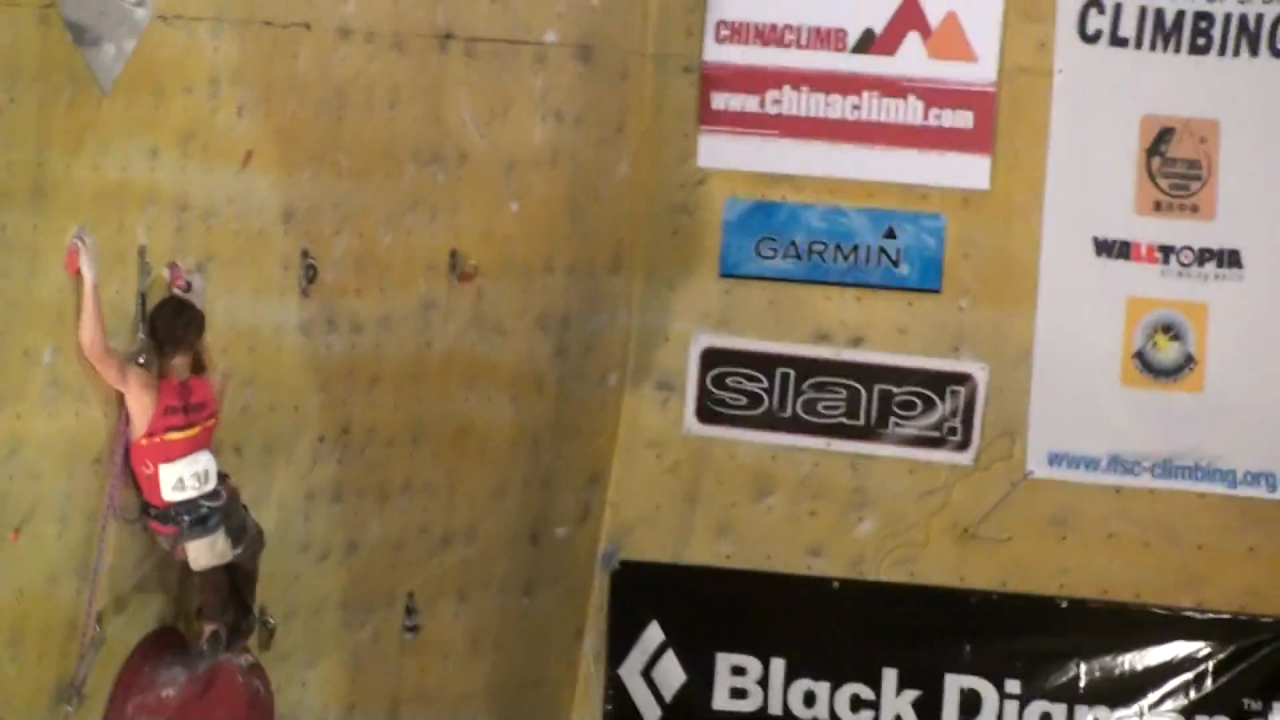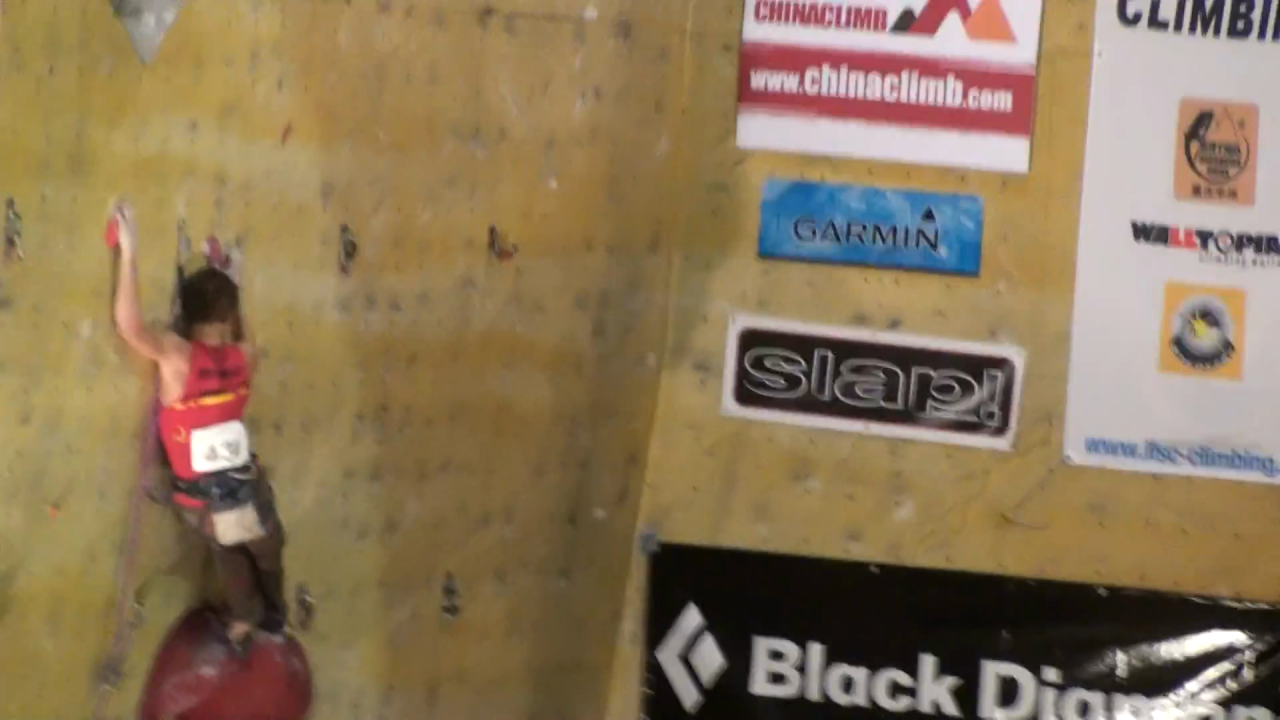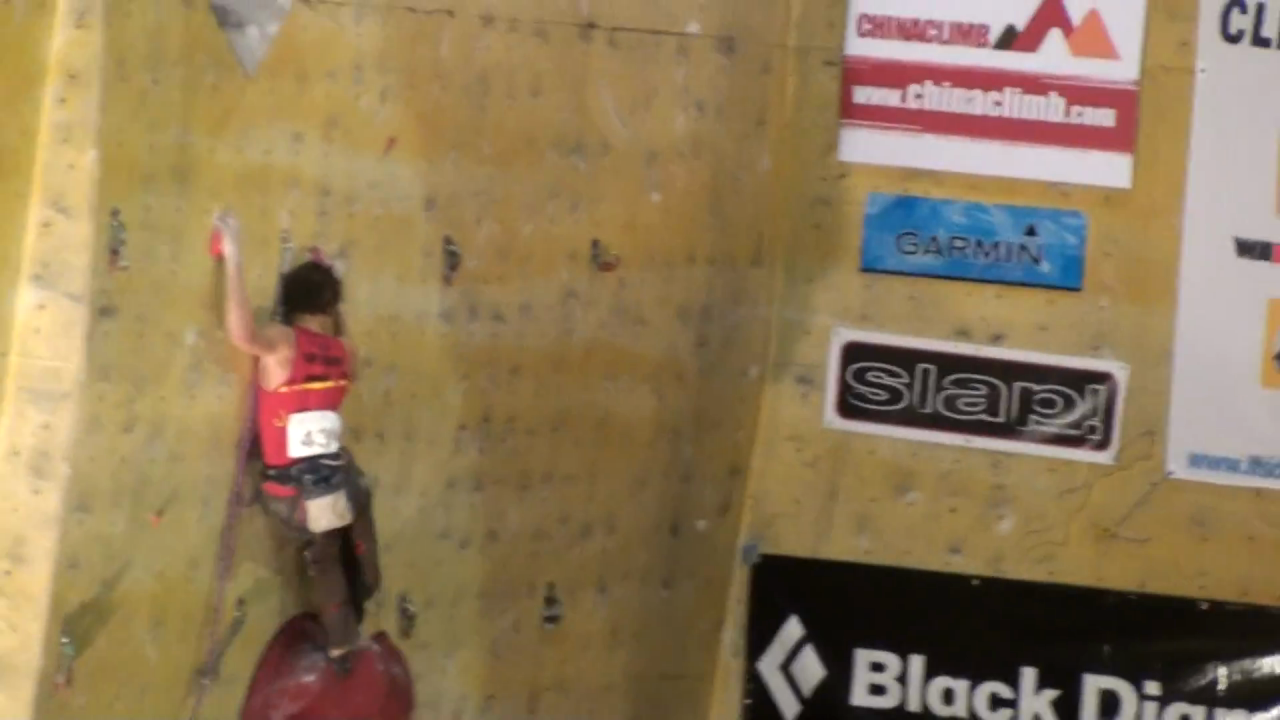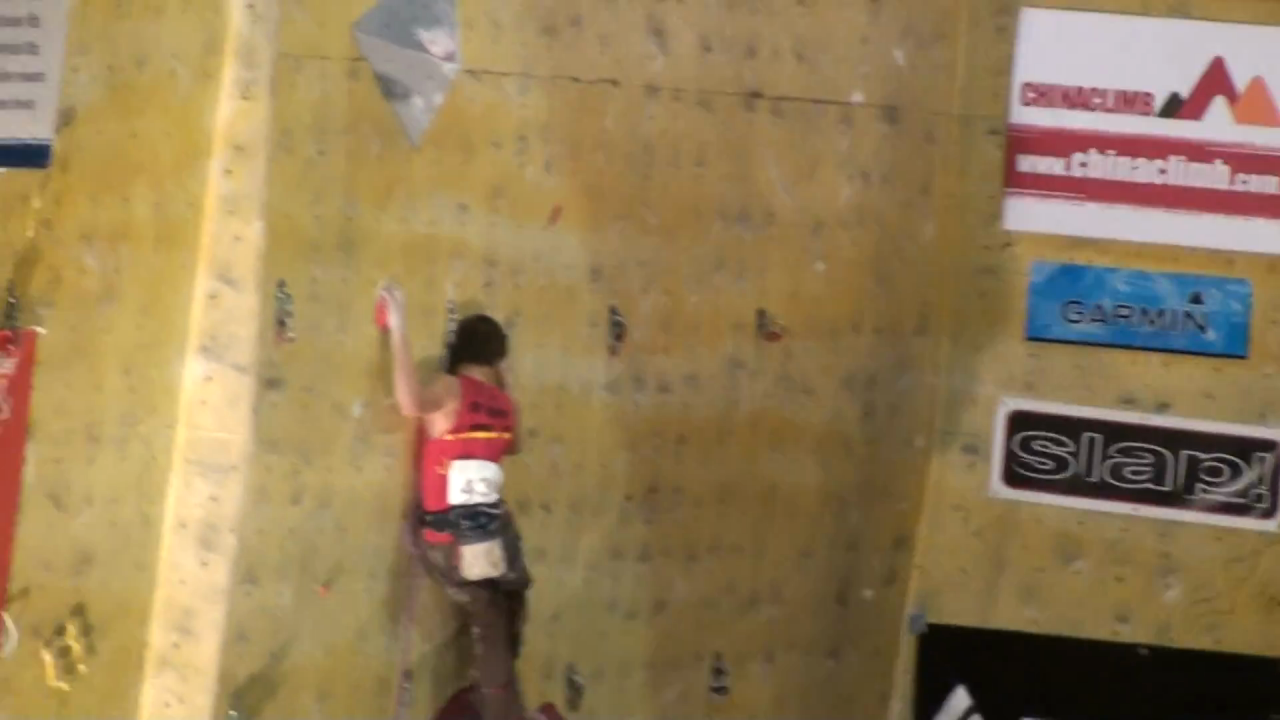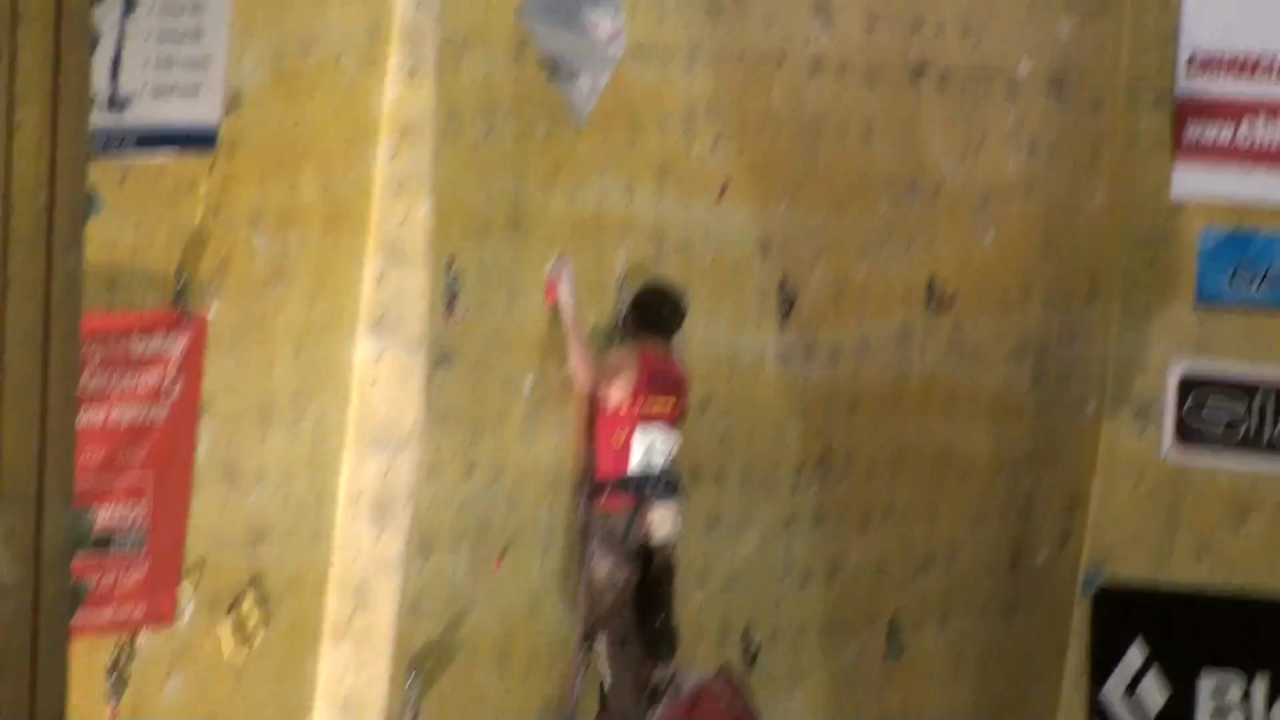
dt=0.4s
person 1, frame 1
left shoulder: (141, 389)
right shoulder: (211, 387)
left elbow: (93, 348)
left wrist: (90, 278)
right wrist: (182, 298)
left hip: (180, 529)
right hip: (224, 521)
right knee: (251, 541)
left ankle: (215, 622)
right ankle: (239, 627)
person 1, frame 2
left shoulder: (178, 357)
right shoulder: (244, 357)
left elbow: (130, 327)
right elbow: (240, 333)
left wrist: (128, 252)
right wrist: (222, 275)
left hip: (202, 504)
right hip: (247, 491)
left knee: (231, 544)
right knee: (267, 550)
left ankle: (243, 620)
right ankle: (272, 619)
person 1, frame 3
left shoulder: (282, 342)
right shoulder: (343, 351)
left elbow: (240, 332)
left wrist: (232, 258)
right wrist: (328, 289)
left hip: (289, 491)
right hip: (337, 481)
left knee: (322, 552)
left ankle: (341, 641)
right ankle: (357, 603)
person 1, frame 4
left shoulder: (449, 389)
right shoulder: (506, 405)
left elbow: (410, 403)
left wrist: (397, 328)
right wrist: (498, 374)
left hip: (445, 541)
right hip: (494, 534)
left knee: (488, 622)
right knee: (511, 591)
person 1, frame 5
left shoulder: (627, 359)
right shoulder: (676, 373)
left elbow: (585, 375)
left wrist: (568, 303)
left hip: (620, 506)
right hip: (664, 505)
left knee: (612, 611)
right knee: (655, 598)
right ankle: (658, 675)
